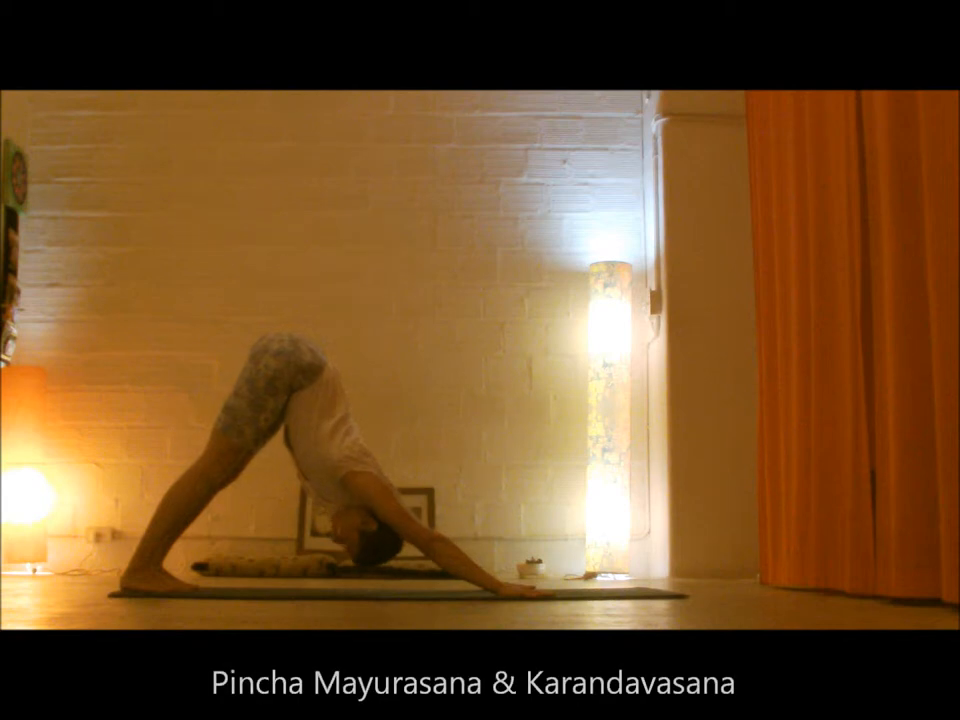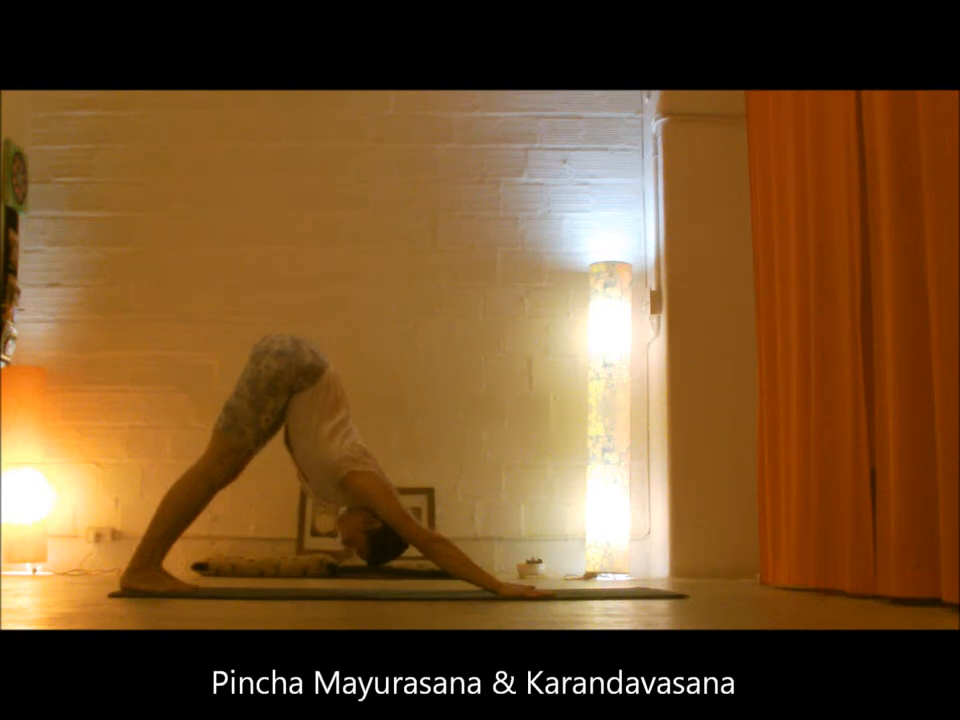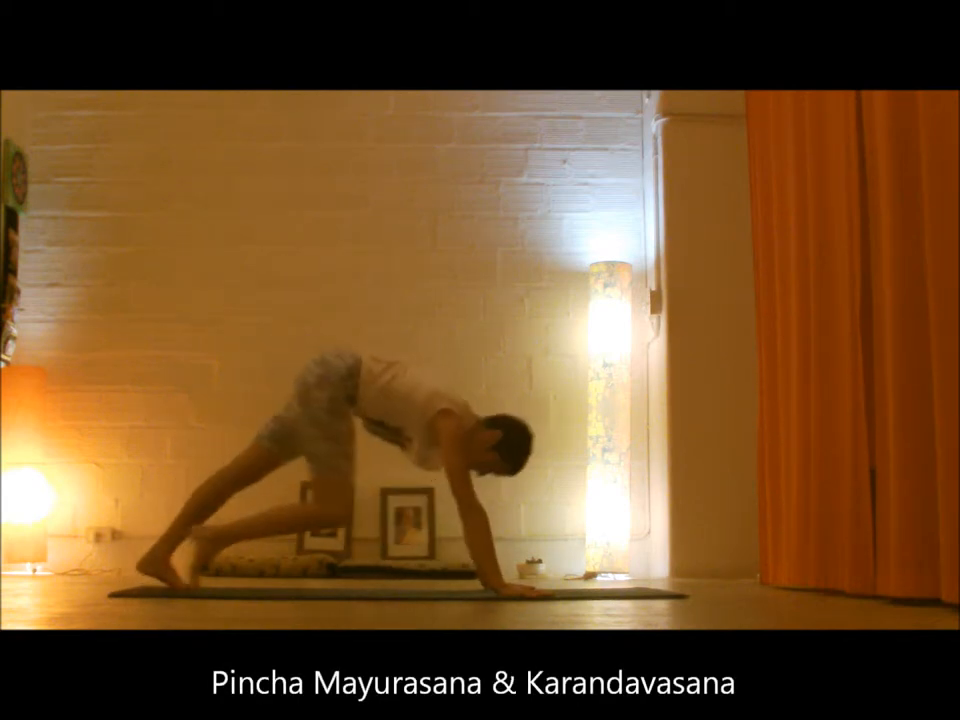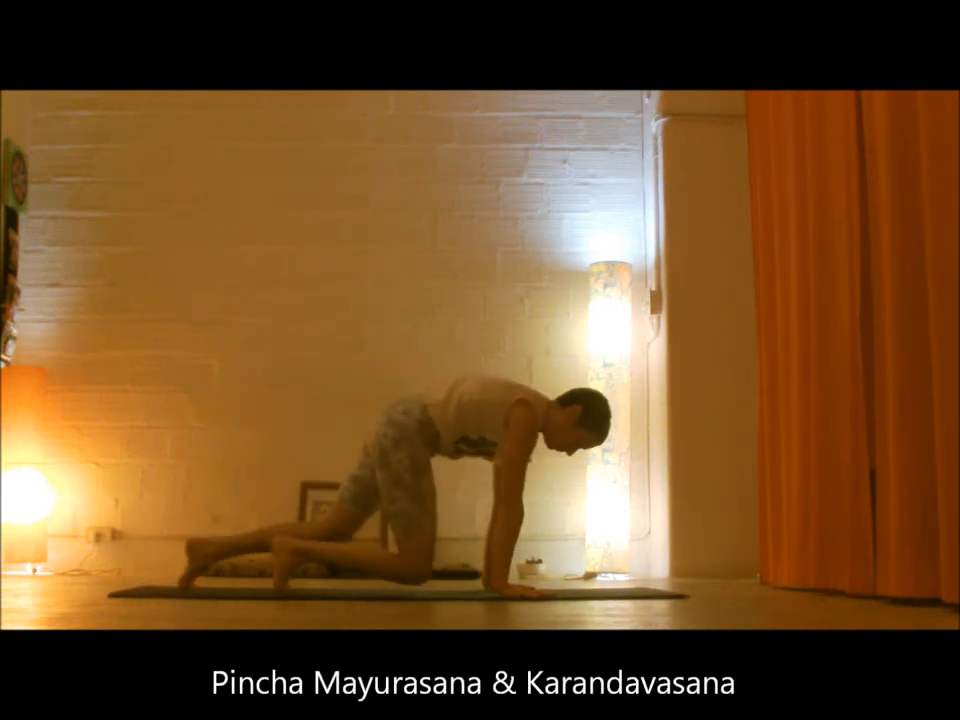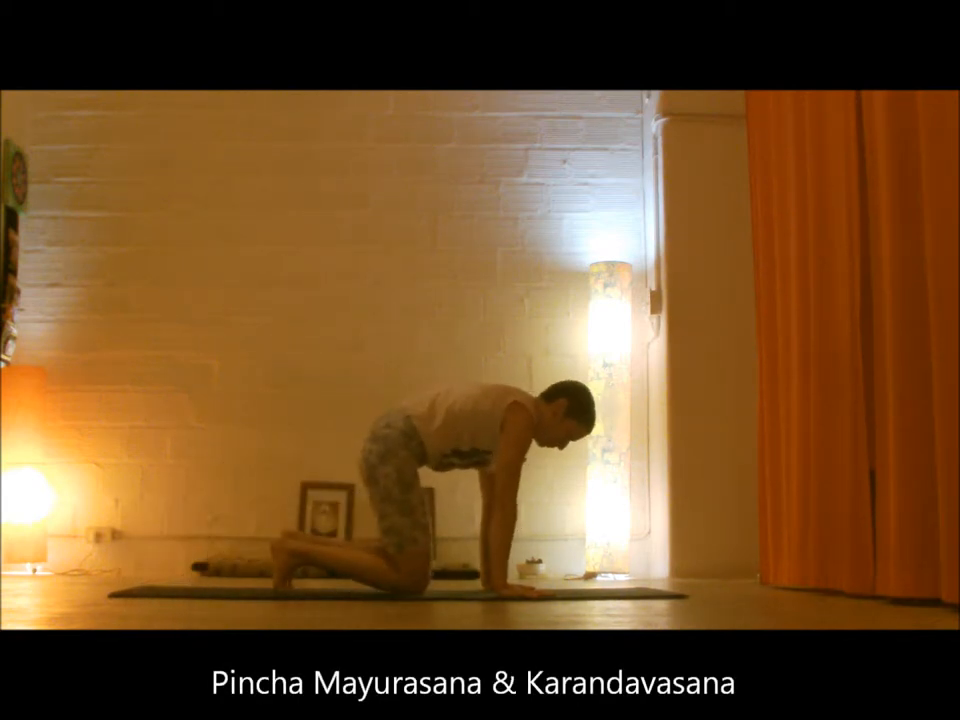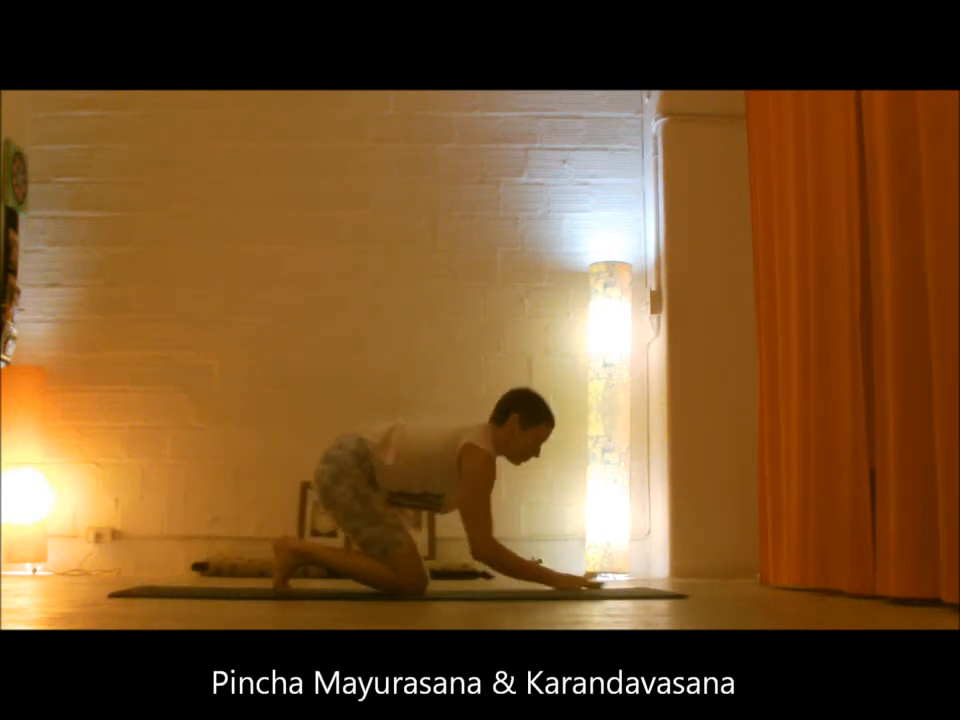
dt=0.7s
person 1, frame 1
right shoulder: (359, 483)
left elbow: (427, 541)
right elbow: (429, 541)
left hip: (293, 367)
right hip: (285, 359)
left knee: (224, 472)
right knee: (214, 468)
left ankle: (149, 567)
right ankle: (141, 568)
person 1, frame 2
left shoulder: (368, 491)
right shoulder: (361, 483)
left elbow: (426, 541)
right elbow: (429, 540)
left hip: (291, 372)
right hip: (285, 364)
left knee: (225, 473)
right knee: (214, 468)
left ankle: (150, 566)
right ankle: (140, 568)
person 1, frame 3
left shoulder: (462, 429)
right shoulder: (454, 427)
left elbow: (470, 511)
right elbow: (470, 509)
left wrist: (488, 575)
right wrist: (498, 582)
left hip: (331, 382)
right hip: (332, 381)
left knee: (242, 471)
right knee: (335, 509)
left ankle: (158, 555)
right ankle: (214, 537)
person 1, frame 4
left shoulder: (514, 420)
right shoulder: (529, 415)
left elbow: (502, 505)
right elbow: (511, 505)
left wrist: (490, 576)
right wrist: (501, 581)
left hip: (401, 427)
right hip: (408, 434)
left knee: (329, 531)
right knee: (415, 567)
left ankle: (211, 550)
right ankle: (296, 550)
person 1, frame 5
left shoulder: (499, 423)
right shoulder: (522, 416)
left elbow: (491, 506)
right elbow: (504, 505)
left wrist: (488, 578)
right wrist: (500, 582)
left hip: (389, 441)
right hip: (393, 448)
left knee: (406, 562)
right knee: (411, 581)
left ankle: (302, 544)
right ankle: (297, 552)
person 1, frame 6
left shoulder: (472, 445)
right shoulder: (479, 455)
left elbow: (481, 544)
right elbow: (482, 547)
left wrist: (535, 574)
right wrist: (554, 577)
left hip: (345, 463)
right hip: (348, 469)
left knee: (409, 575)
right knee: (411, 582)
left ankle: (299, 550)
right ankle: (300, 552)
